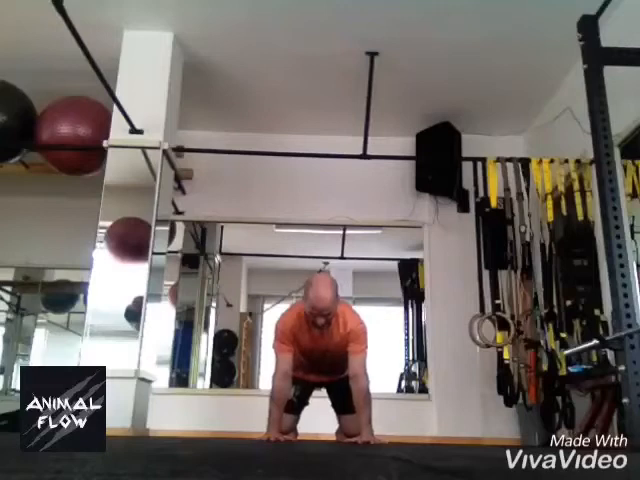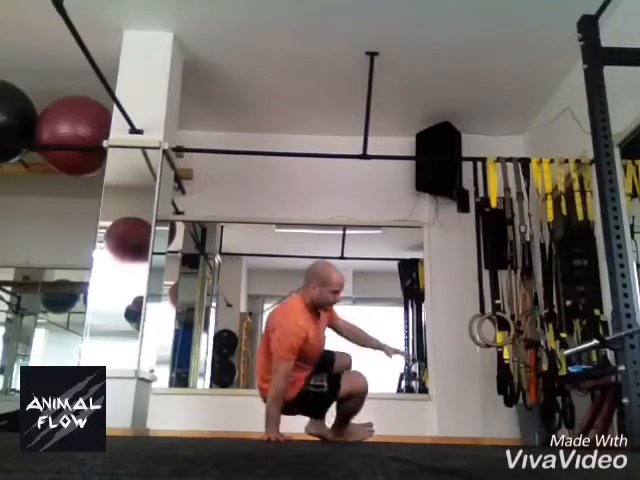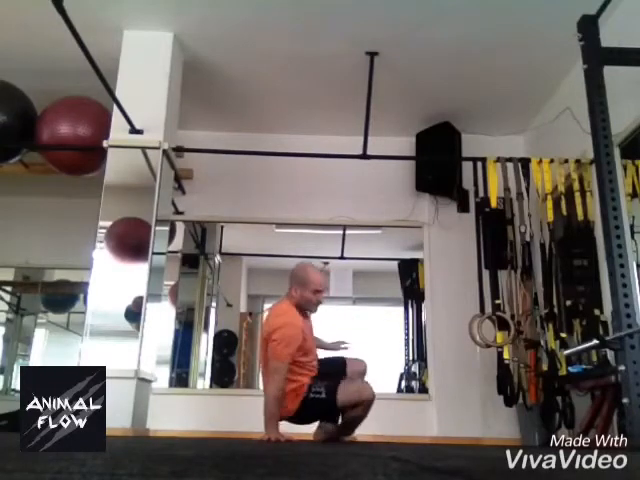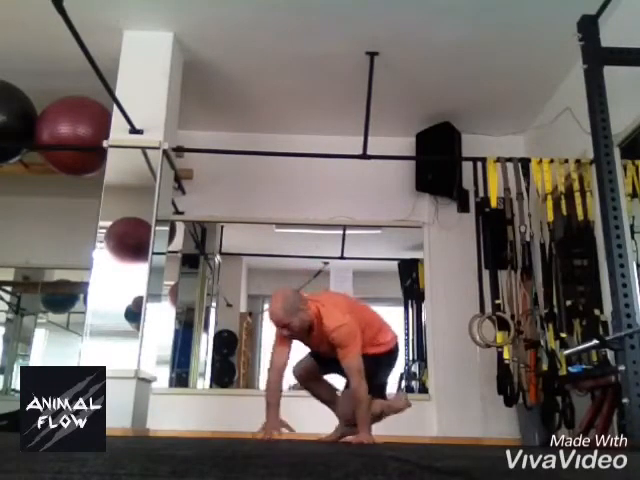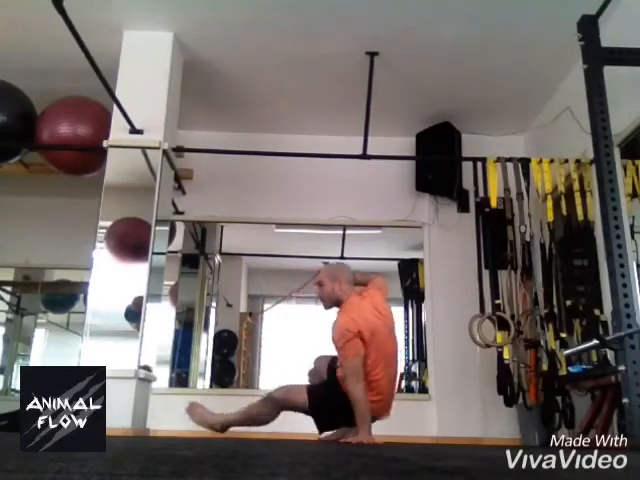
dt=1s
person 1, frame 1
left shoulder: (353, 324)
right shoulder: (288, 322)
left elbow: (358, 376)
right elbow: (282, 375)
left wrist: (366, 430)
right wrist: (273, 429)
left hip: (340, 373)
right hip: (301, 372)
left knee: (354, 432)
right knee: (283, 430)
left ankle: (342, 432)
right ankle: (291, 433)
person 1, frame 2
left shoulder: (318, 307)
right shoulder: (292, 322)
left elbow: (345, 328)
right elbow: (279, 379)
left wrist: (383, 346)
right wrist: (272, 431)
right hip: (290, 390)
left knee: (344, 361)
right knee: (358, 384)
left ankle: (317, 423)
right ankle: (339, 429)
person 1, frame 3
left shoulder: (300, 305)
right shoulder: (288, 323)
right elbow: (273, 379)
left wrist: (324, 345)
right wrist: (271, 429)
right hip: (296, 398)
left knee: (358, 367)
right knee: (365, 393)
left ankle: (328, 426)
right ankle: (335, 433)
person 1, frame 4
left shoulder: (337, 323)
right shoulder: (288, 320)
left elbow: (357, 380)
right elbow: (276, 368)
left wrist: (365, 433)
right wrist: (272, 417)
left hip: (378, 347)
left knee: (349, 414)
right knee: (301, 372)
left ankle: (396, 404)
right ankle: (353, 422)
person 1, frame 5
left shoulder: (346, 324)
right shoulder: (374, 298)
left elbow: (356, 384)
right elbow: (377, 279)
left wrist: (364, 433)
left hip: (367, 401)
right hip: (378, 392)
left knee: (280, 397)
right knee: (321, 366)
left ankle: (222, 422)
right ankle: (346, 426)
